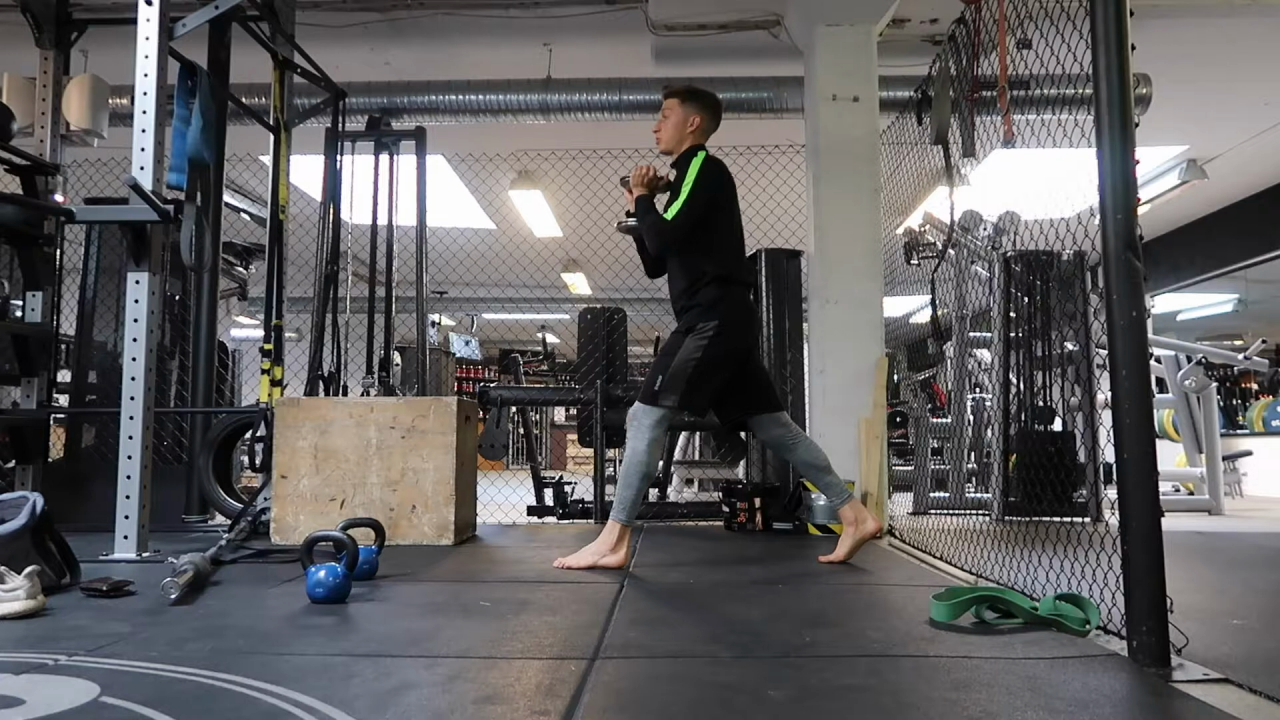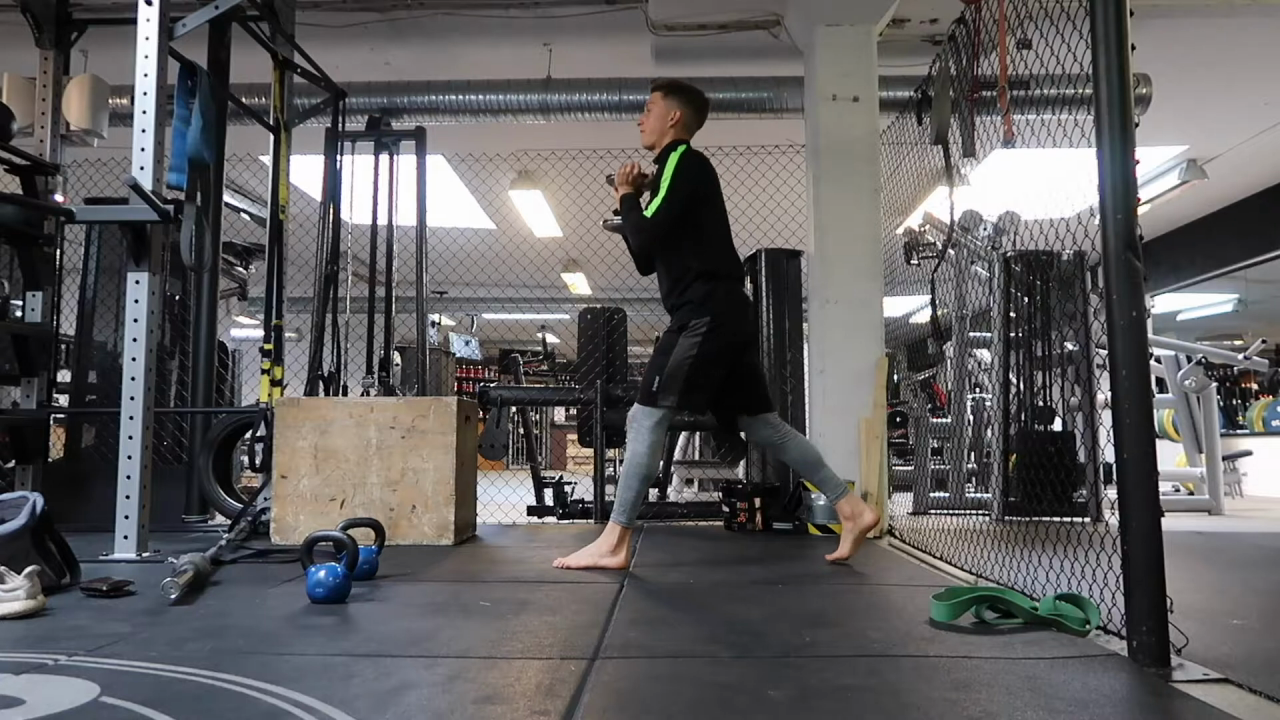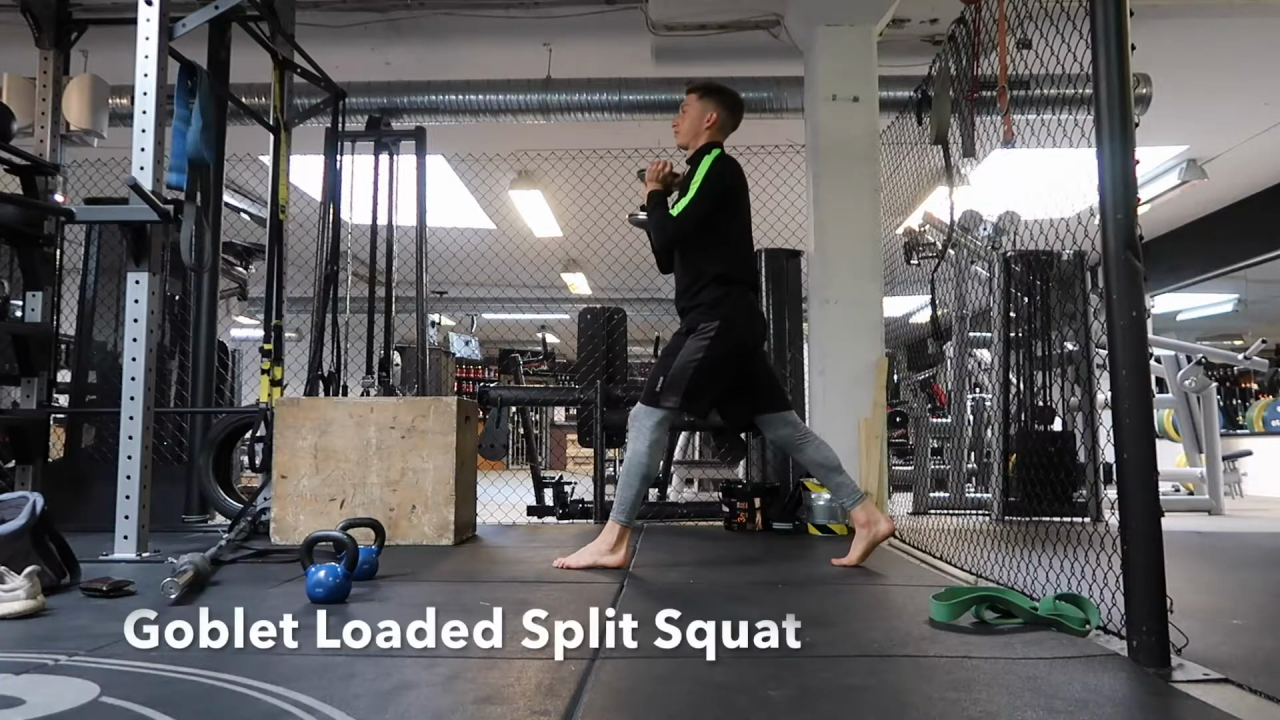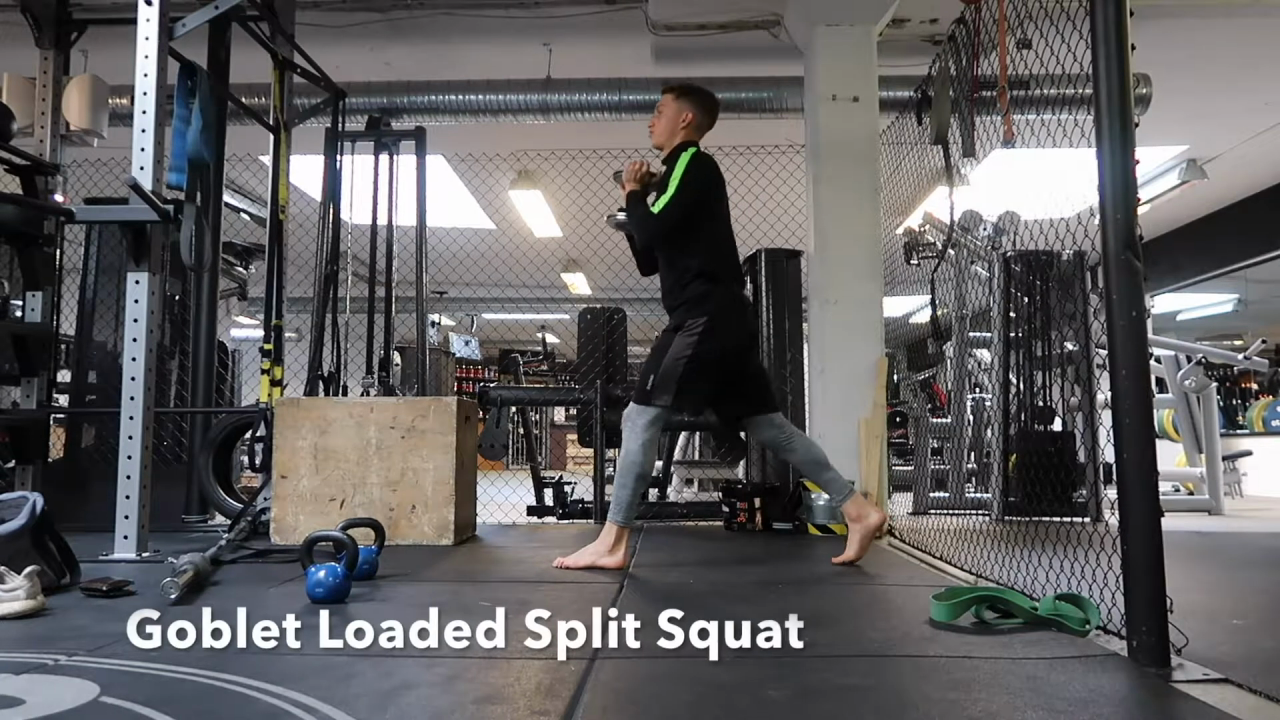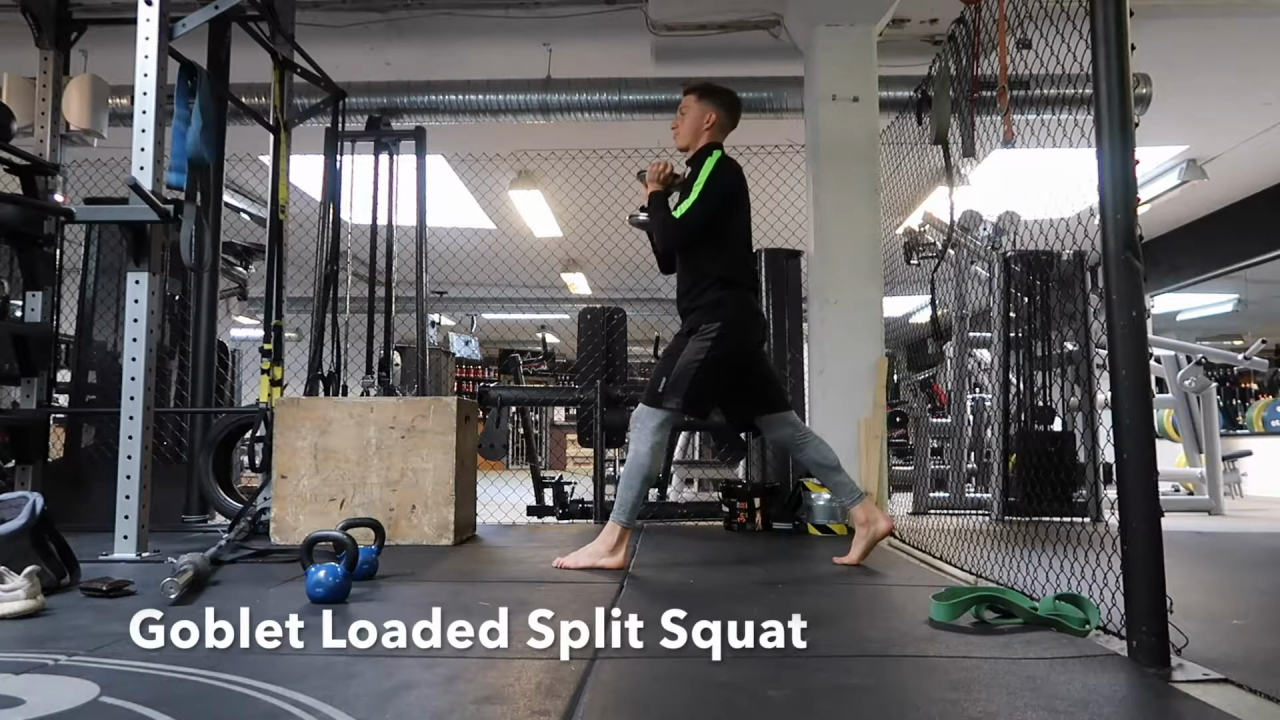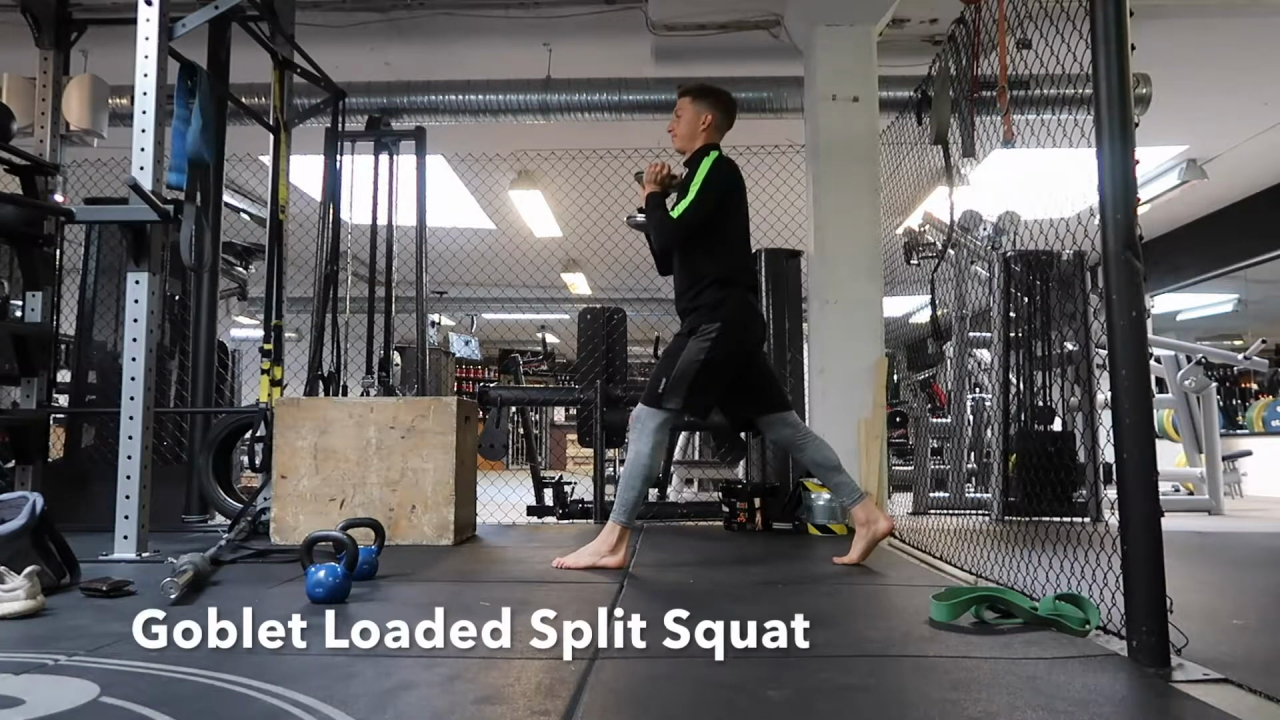
dt=0.5s
person 1, frame 1
left shoulder: (703, 168)
right shoulder: (692, 178)
left elbow: (663, 239)
right elbow: (656, 264)
left wrist: (644, 199)
right wrist: (638, 207)
left hip: (713, 319)
right hip: (723, 321)
left knee: (646, 417)
right knee: (772, 424)
left ankle: (614, 542)
right ankle: (854, 515)
person 1, frame 2
left shoulder: (683, 162)
right shoulder: (680, 171)
left elbow: (646, 238)
right elbow: (647, 260)
left wrist: (627, 198)
right wrist: (630, 204)
left hip: (706, 314)
right hip: (720, 314)
left knee: (646, 418)
right knee: (762, 424)
left ankle: (614, 543)
right ankle: (851, 509)
person 1, frame 3
left shoulder: (715, 166)
right shoulder: (707, 174)
left elbow: (668, 236)
right elbow: (669, 258)
left wrist: (655, 194)
right wrist: (660, 200)
left hip: (717, 319)
right hip: (731, 320)
left knee: (648, 417)
right knee: (783, 425)
left ankle: (613, 542)
right ankle: (867, 517)
person 1, frame 4
left shoulder: (693, 164)
right shoulder: (685, 173)
left elbow: (651, 232)
right elbow: (648, 261)
left wrist: (634, 194)
right wrist: (637, 201)
left hip: (705, 317)
right hip: (720, 317)
left knee: (641, 417)
right knee: (769, 426)
left ankle: (612, 543)
right ankle: (858, 511)
person 1, frame 5
left shoulder: (717, 169)
right shoulder: (703, 177)
left elbow: (672, 237)
right elbow: (669, 260)
left wrist: (658, 194)
right wrist: (658, 201)
left hip: (718, 320)
right hip: (731, 321)
left knee: (650, 419)
right knee: (783, 425)
left ankle: (612, 544)
right ankle: (866, 515)
person 1, frame 6
left shoulder: (715, 169)
right shoulder: (703, 177)
left elbow: (669, 238)
right elbow: (667, 260)
left wrist: (653, 196)
right wrist: (657, 201)
left hip: (719, 319)
right hip: (729, 320)
left knee: (649, 420)
right knee: (784, 426)
left ankle: (612, 543)
right ankle: (867, 515)
